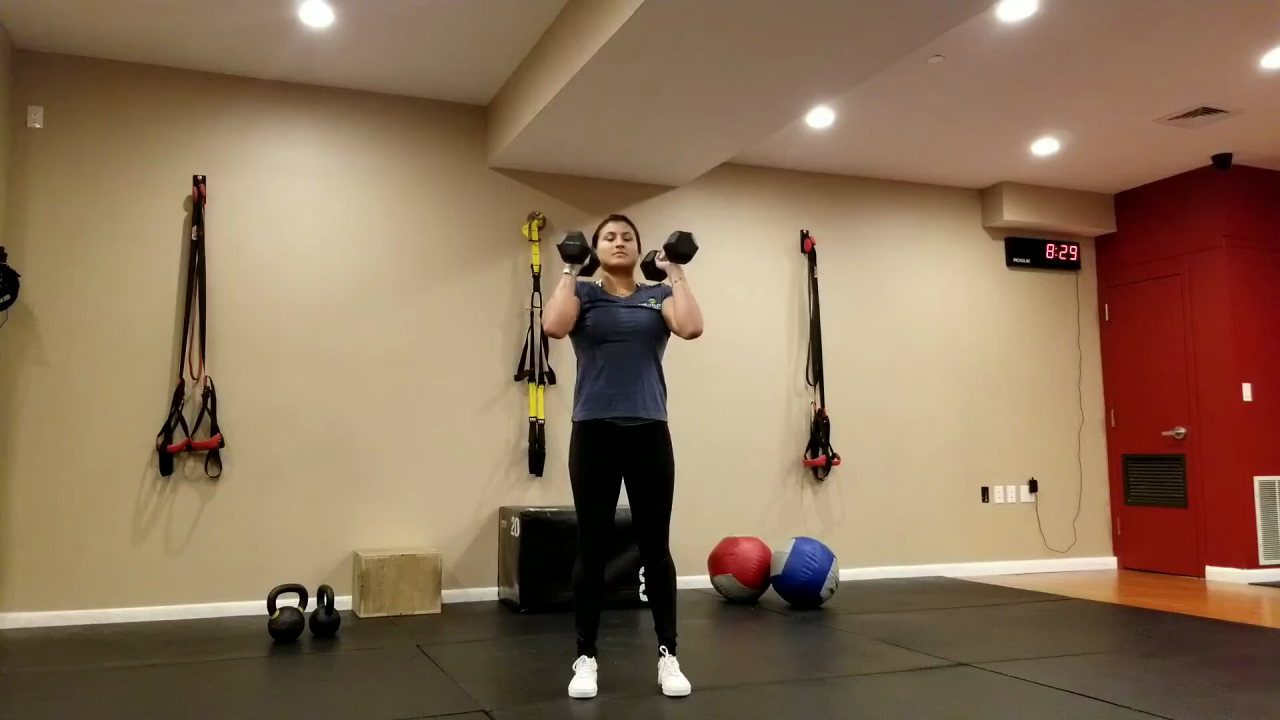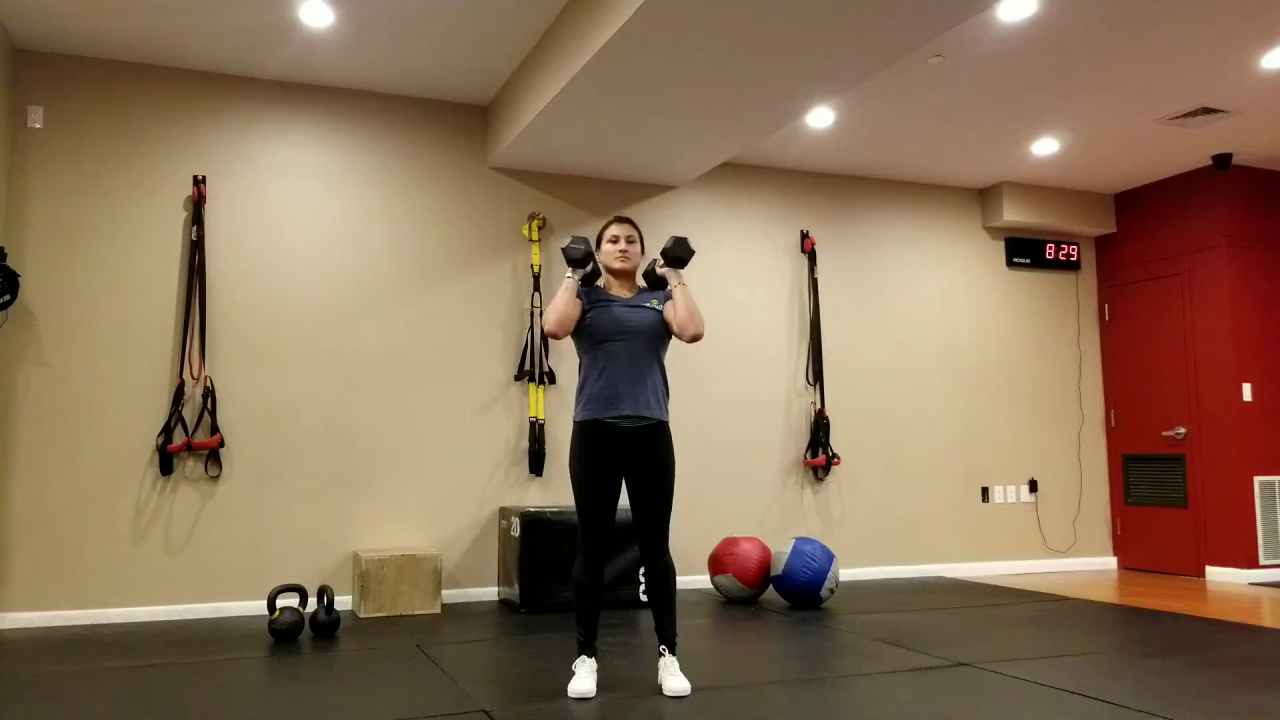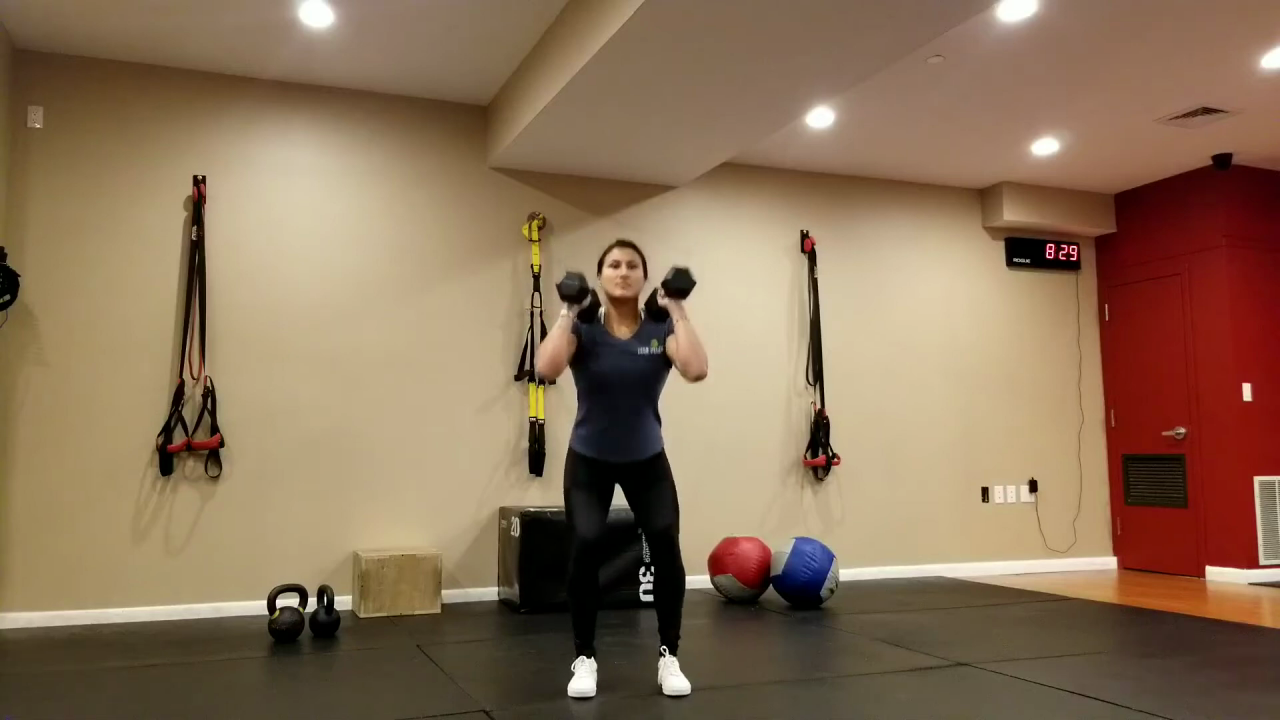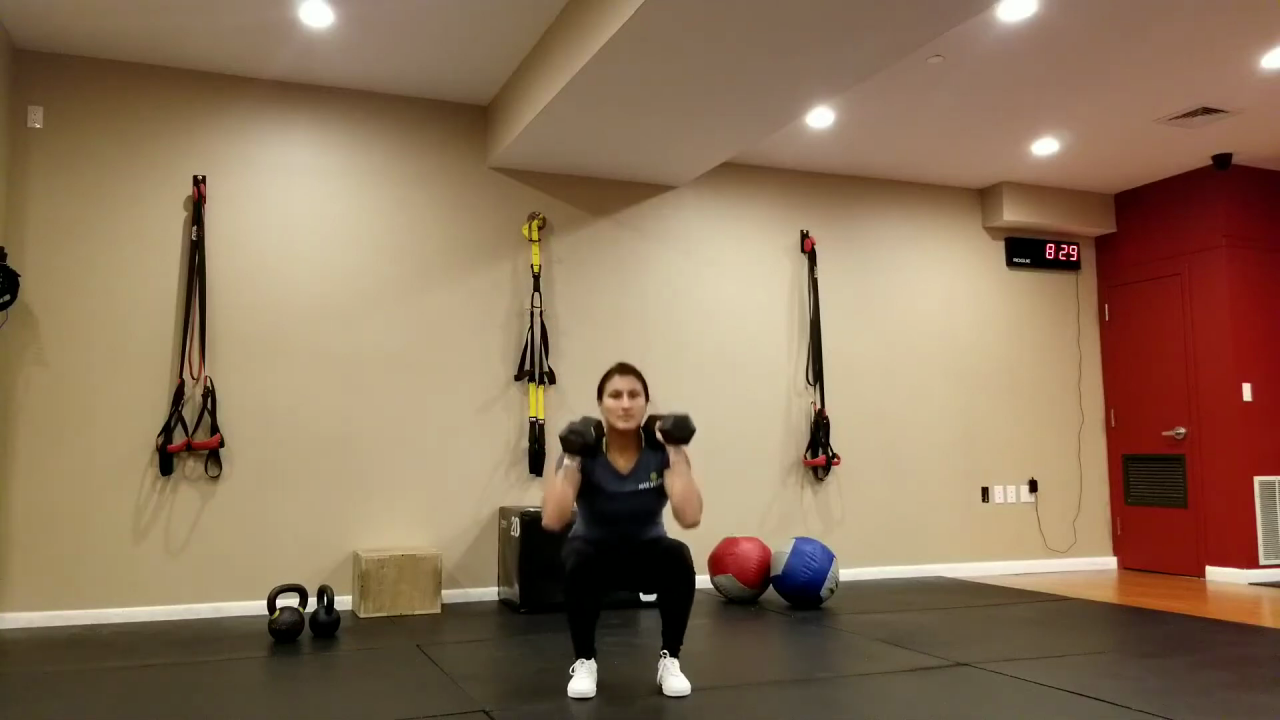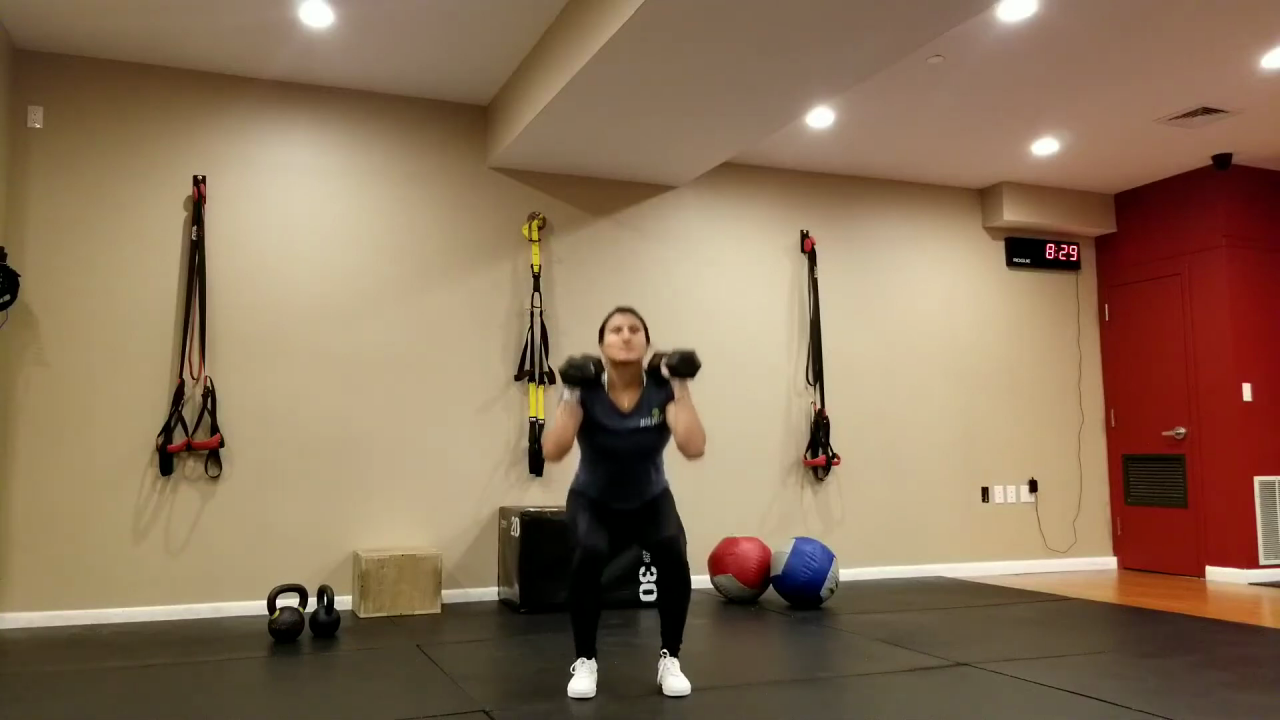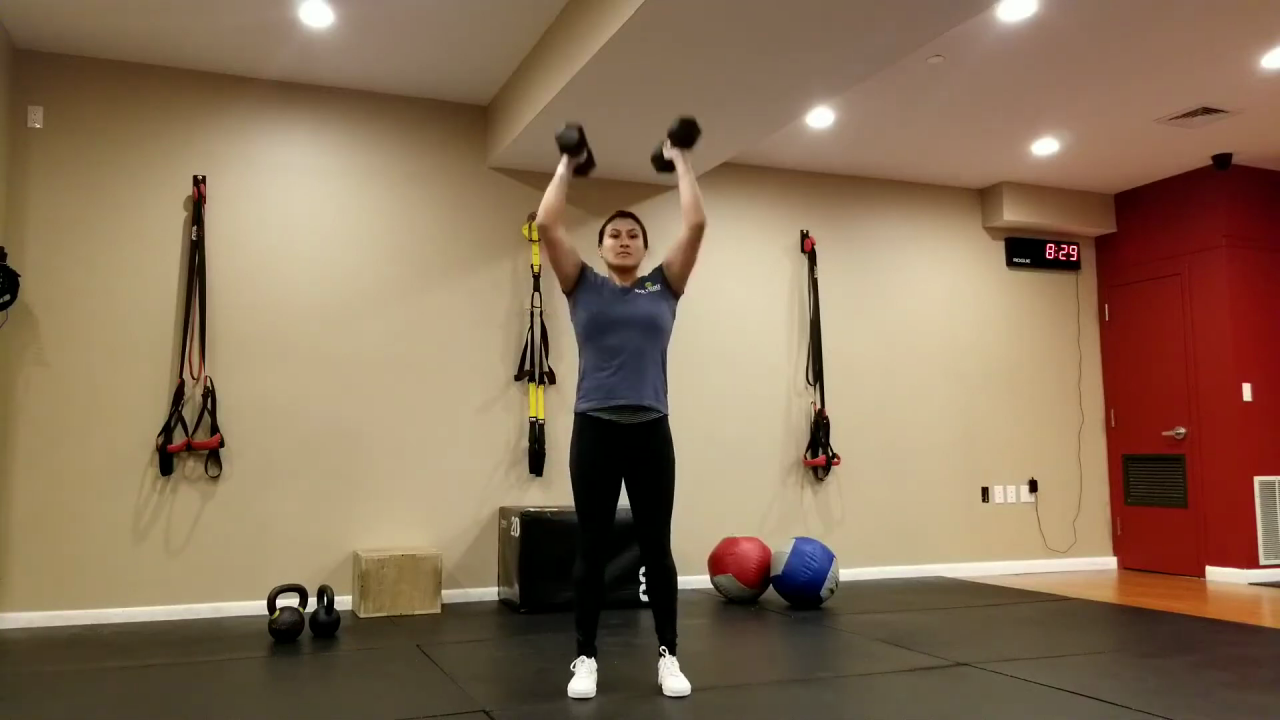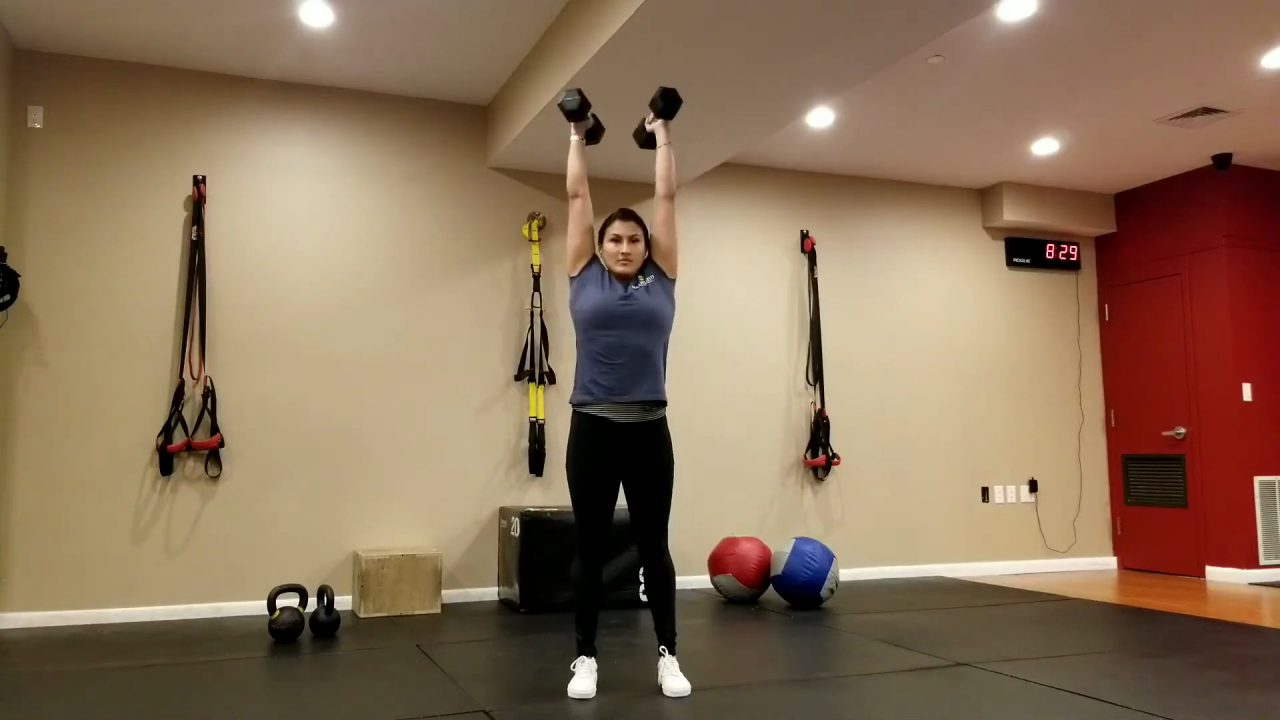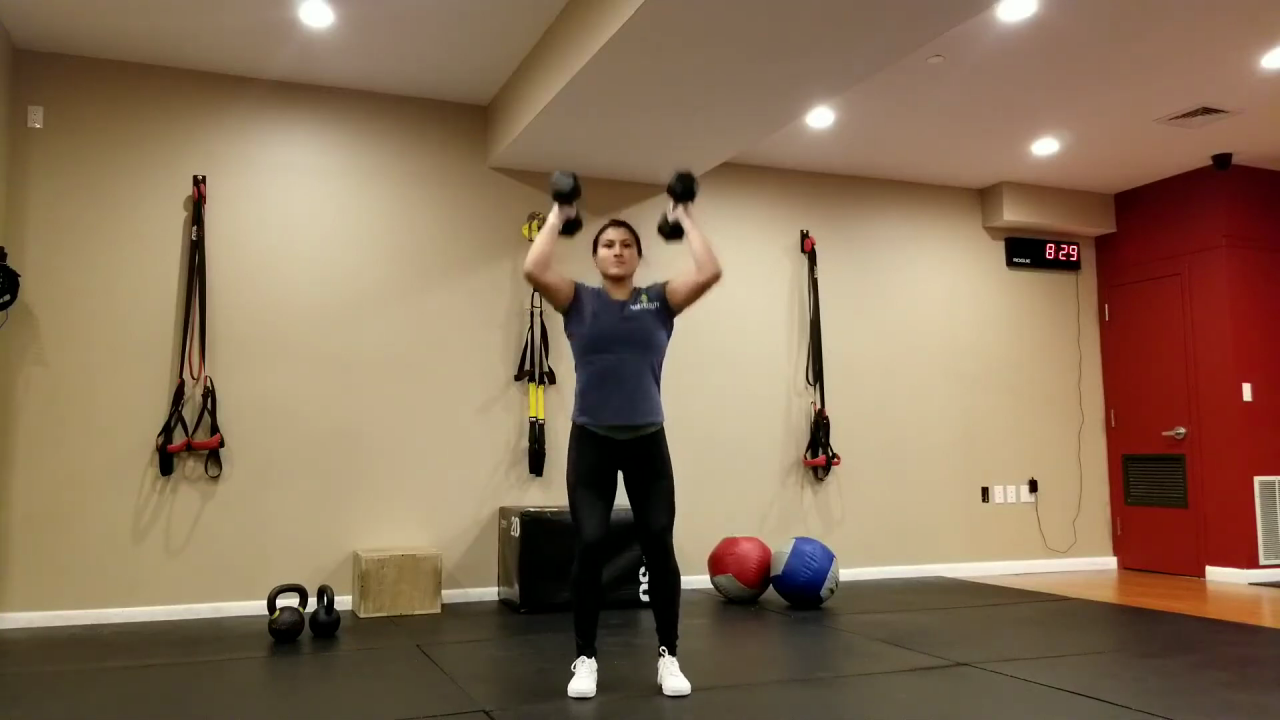
dt=0.4s
person 1, frame 1
left shoulder: (658, 296)
right shoulder: (583, 296)
left elbow: (691, 327)
right elbow: (554, 326)
left wrist: (676, 272)
right wrist: (570, 271)
left hip: (649, 433)
right hip: (594, 432)
left knee: (655, 545)
right knee: (592, 546)
left ankle: (668, 656)
right ankle: (586, 658)
person 1, frame 2
left shoulder: (660, 297)
right shoulder: (586, 296)
left elbow: (693, 330)
right elbow: (553, 327)
left wrist: (675, 278)
right wrist: (572, 275)
left hip: (650, 433)
right hip: (595, 432)
left knee: (655, 546)
right knee: (593, 546)
left ankle: (668, 657)
right ankle: (586, 658)
person 1, frame 3
left shoulder: (661, 329)
right shoulder: (583, 328)
left elbow: (697, 369)
right elbow: (546, 369)
left wrist: (677, 311)
right wrist: (568, 311)
left hip: (646, 460)
right hip: (589, 461)
left knee: (665, 545)
right knee: (585, 544)
left ankle: (668, 656)
right ankle: (584, 658)
person 1, frame 4
left shoulder: (662, 452)
right shoulder: (584, 454)
left elbow: (690, 517)
right elbow: (552, 521)
left wrist: (677, 453)
right wrist: (572, 459)
left hip: (646, 553)
right hip: (595, 551)
left knee: (678, 560)
right knee: (579, 564)
left ankle: (669, 660)
right ankle: (584, 662)
person 1, frame 5
left shoulder: (663, 388)
right shoulder: (586, 392)
left elbow: (694, 448)
right elbow: (553, 451)
left wrist: (679, 388)
right wrist: (573, 393)
left hip: (649, 500)
right hip: (594, 501)
left knee: (672, 555)
right knee: (588, 555)
left ankle: (670, 658)
right ankle: (585, 661)
person 1, frame 6
left shoulder: (662, 288)
right shoulder: (584, 287)
left elbow: (695, 225)
right elbow: (547, 224)
left wrist: (680, 165)
right wrist: (565, 168)
left hip: (650, 430)
right hip: (595, 429)
left knee: (656, 546)
right knee: (592, 547)
left ankle: (668, 657)
right ankle: (585, 659)
person 1, frame 7
left shoulder: (660, 280)
right shoulder: (585, 277)
left elbow: (667, 198)
right elbow: (575, 195)
left wrist: (662, 138)
right wrist: (577, 138)
left hip: (648, 429)
right hip: (592, 428)
left knee: (653, 546)
right knee: (590, 547)
left ankle: (667, 655)
right ankle: (585, 658)
person 1, frame 8
left shoulder: (658, 298)
right shoulder: (579, 298)
left elbow: (710, 272)
right elbow: (533, 270)
left wrist: (684, 218)
right wrist: (557, 218)
left hip: (647, 441)
right hip: (592, 441)
left knee: (658, 547)
right knee: (590, 546)
left ankle: (668, 657)
right ankle: (585, 660)
